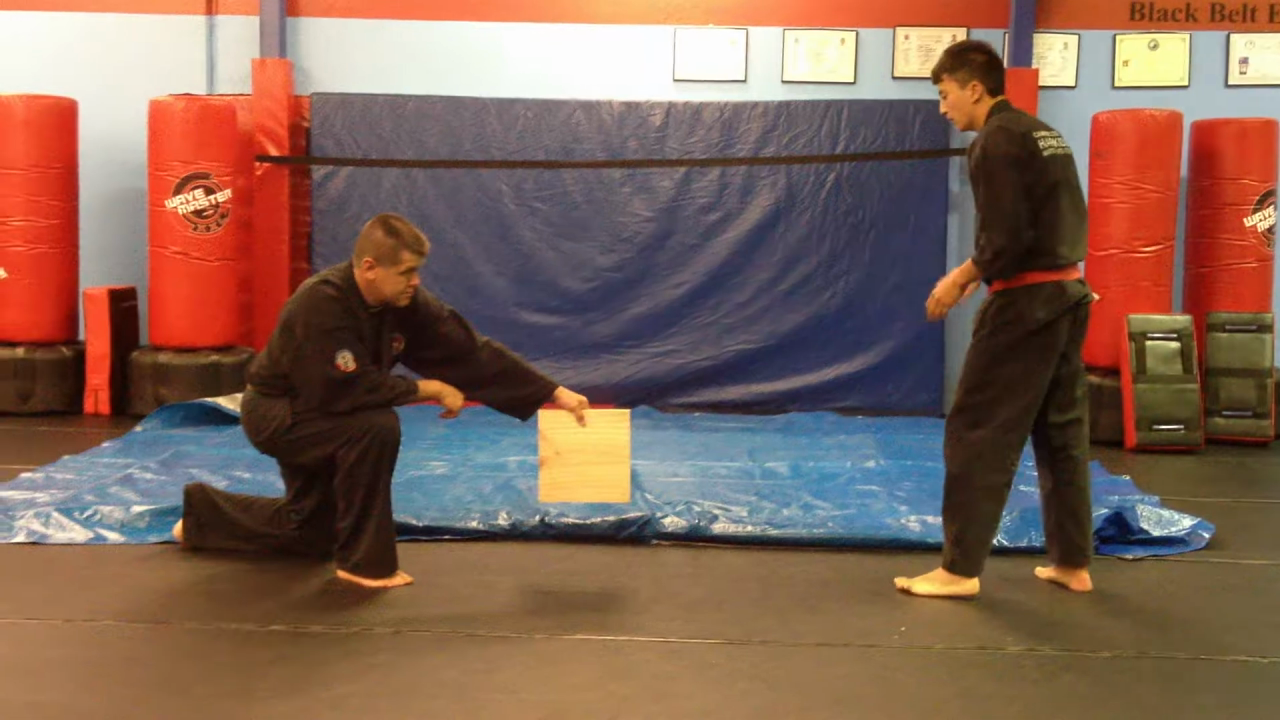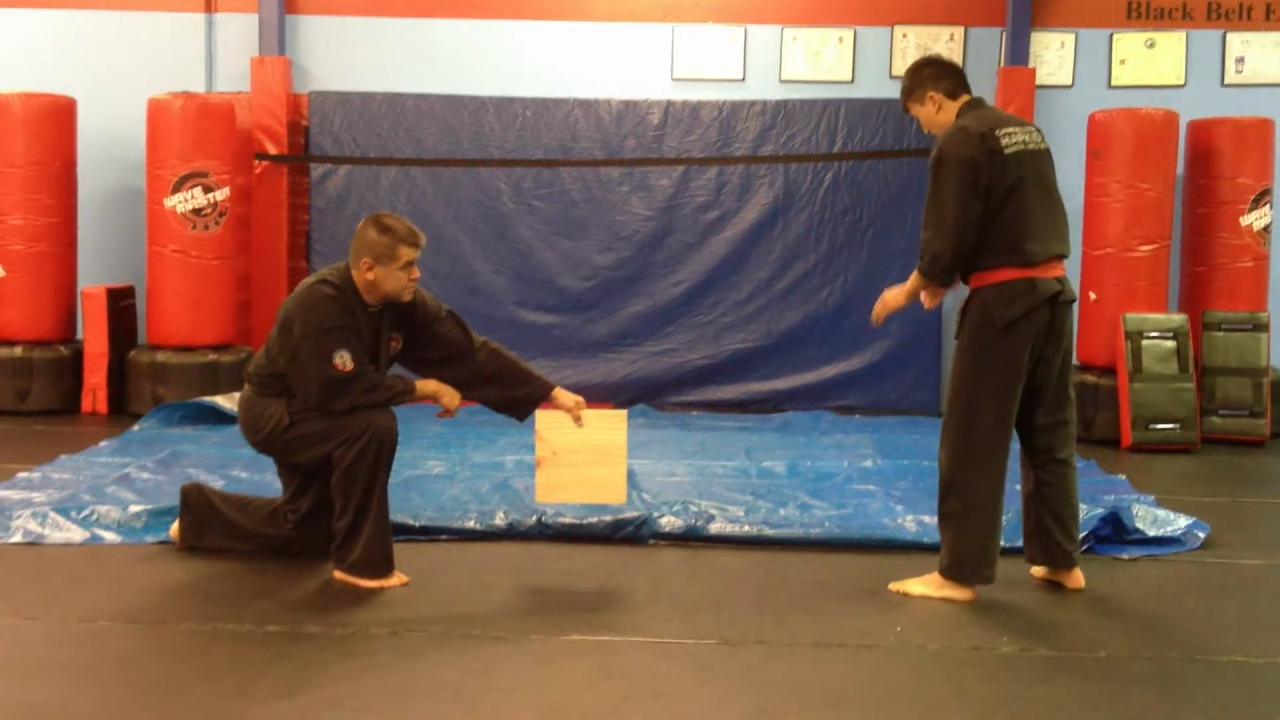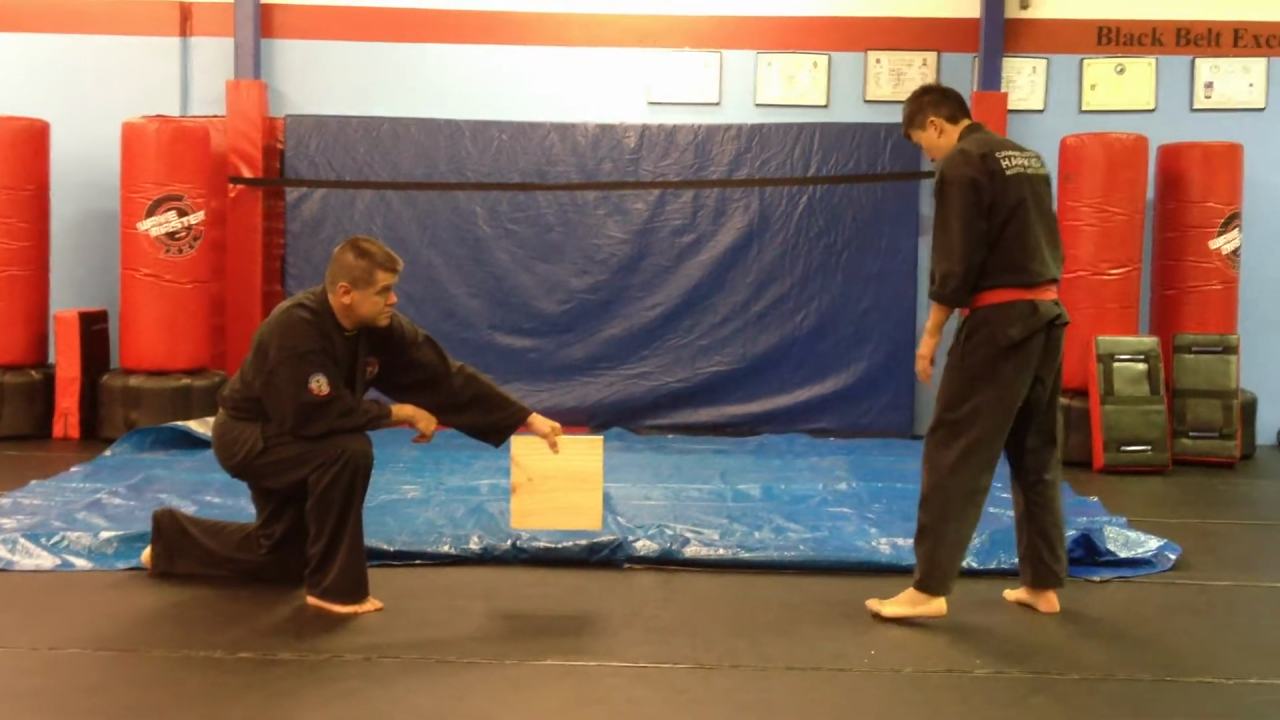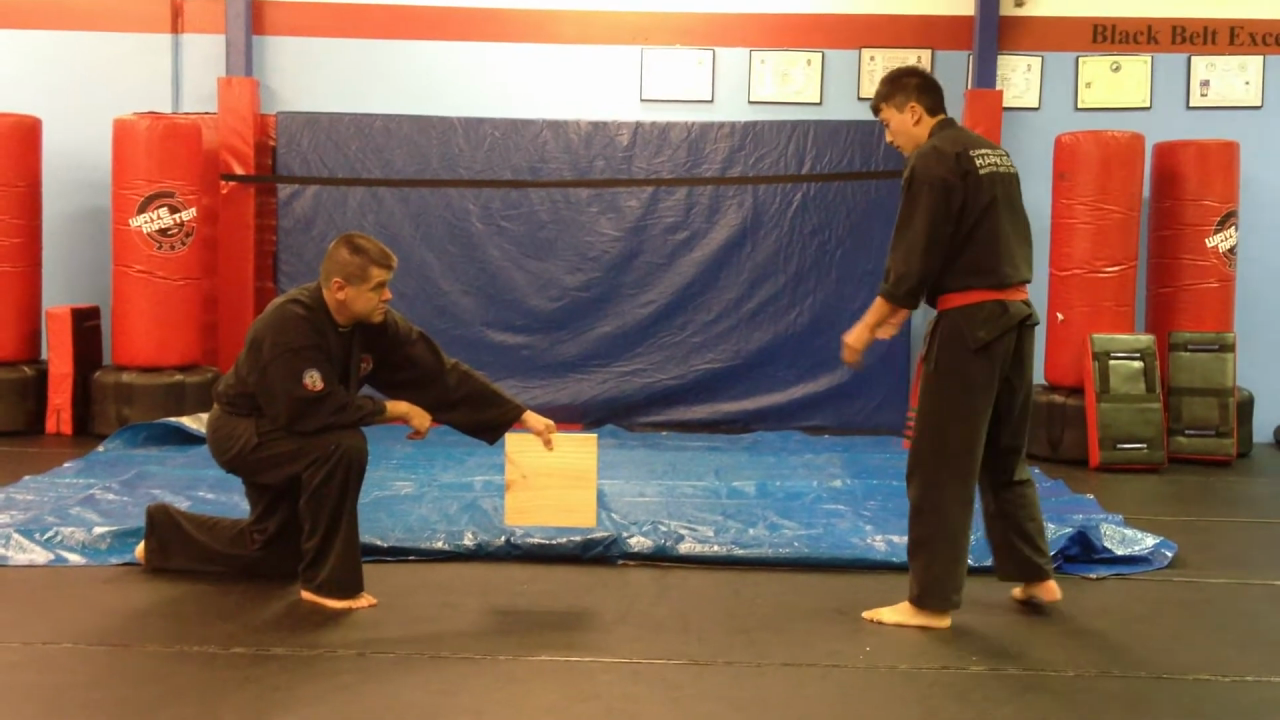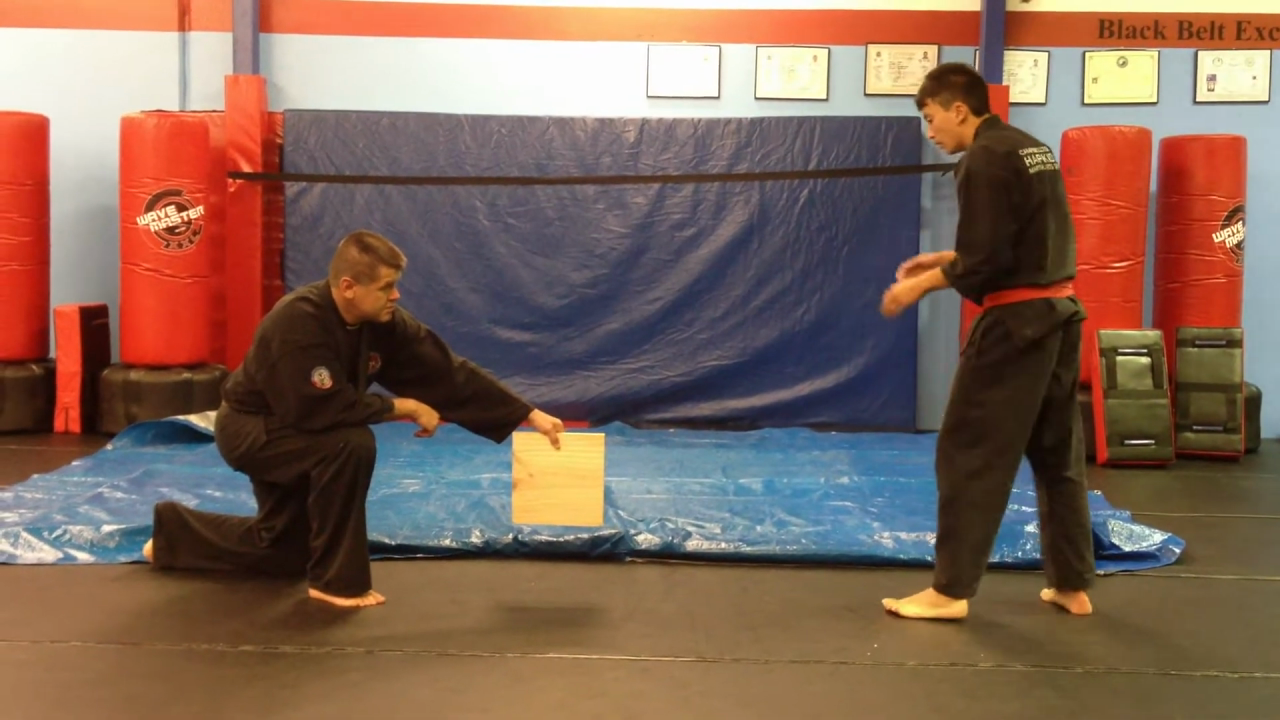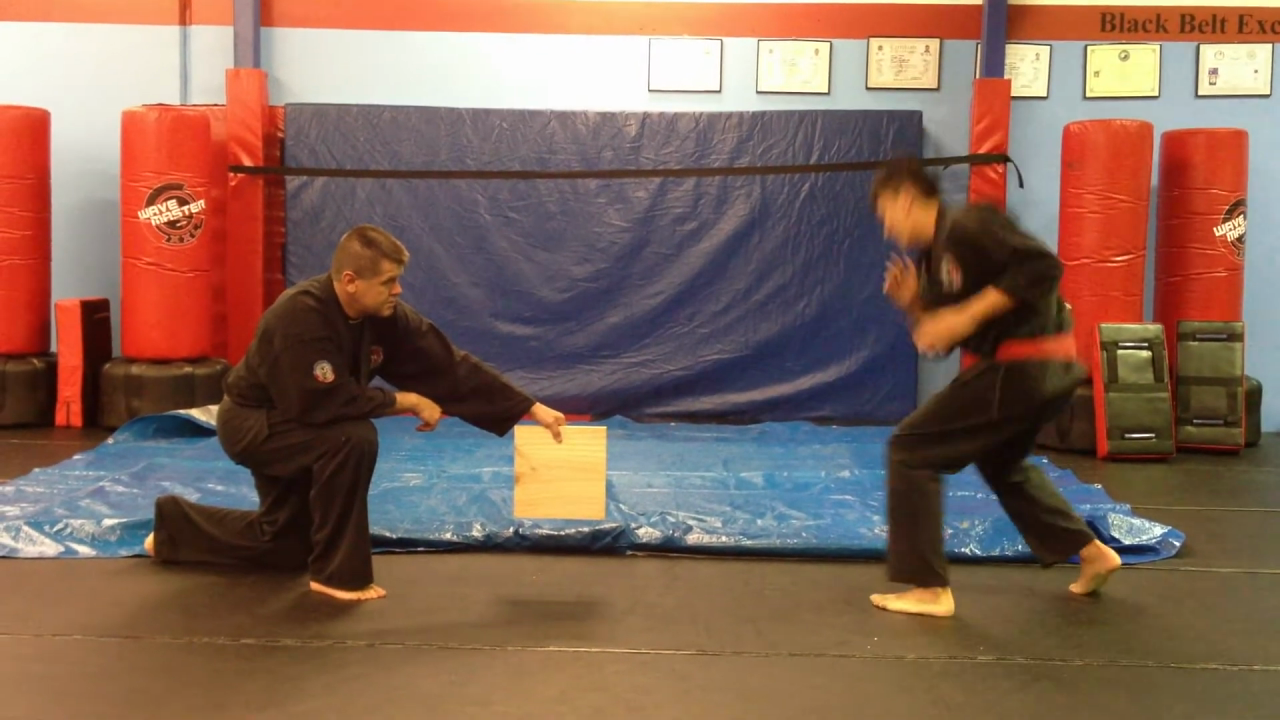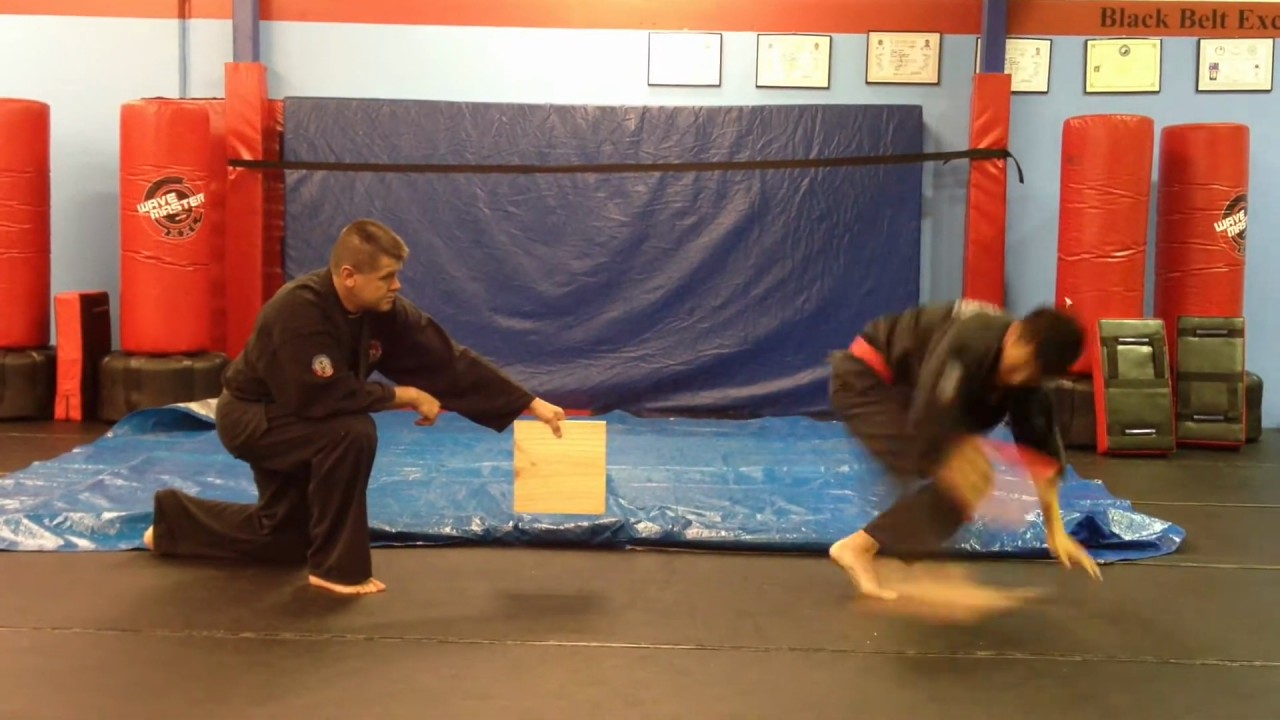
dt=0.5s
person 1, frame 1
left shoulder: (995, 143)
right shoulder: (1043, 133)
left elbow: (1005, 241)
left wrist: (958, 280)
right wrist: (974, 274)
left hip: (1027, 301)
right hip: (1066, 293)
left knee: (978, 430)
right knee: (1062, 434)
left ankle: (960, 567)
right ankle: (1072, 562)
person 1, frame 2
left shoulder: (958, 143)
right shoulder: (1026, 131)
left elbow: (947, 238)
left wrist: (908, 290)
right wrist: (944, 277)
left hip: (1004, 298)
right hip: (1052, 290)
left knee: (972, 438)
right knee: (1050, 432)
left ankle: (960, 573)
right ankle: (1061, 560)
person 1, frame 3
left shoulder: (961, 165)
right shoulder: (1026, 158)
left elbow: (955, 263)
left wrist: (931, 334)
left hip: (1000, 320)
right hip: (1045, 315)
left knee: (955, 451)
right knee: (1036, 456)
left ankle: (930, 586)
right ankle: (1042, 583)
person 1, frame 4
left shoulder: (931, 162)
right shoulder: (993, 154)
left elbow: (914, 259)
left wrist: (868, 324)
right wrist: (907, 306)
left hip: (970, 322)
right hip: (1014, 315)
left knee: (939, 465)
right knee: (1004, 457)
left ankle: (931, 601)
right ankle: (1035, 575)
person 1, frame 5
left shoulder: (983, 160)
right shoulder: (1031, 148)
left elbow: (986, 259)
left wrist: (922, 283)
right wrist: (942, 259)
left hip: (1016, 320)
right hip: (1058, 312)
left knee: (970, 452)
right knee: (1059, 455)
left ankle: (949, 590)
right ankle: (1073, 586)
person 1, frame 6
left shoulder: (969, 226)
right shoulder: (934, 256)
left elbow: (1040, 266)
right elbow: (940, 338)
left wrist: (968, 315)
right wrist: (914, 306)
left hip: (1023, 369)
right hip: (1048, 369)
left knee: (911, 452)
right knee: (1000, 463)
left ankle: (928, 588)
right ankle: (1091, 552)
person 1, frame 7
right shoulder: (968, 338)
left elbow: (1041, 442)
right elbow: (932, 418)
left wrist: (1056, 531)
right hip: (864, 374)
left ankle: (861, 547)
person 2, frame 1
left shoulder: (404, 302)
right shoulder: (321, 304)
left elbow: (470, 351)
right elbow: (349, 389)
left wrist: (553, 392)
right wrist: (429, 389)
left hip: (317, 411)
right hip: (276, 412)
left knee: (312, 532)
right knee: (376, 427)
left ankle: (202, 513)
right ankle: (363, 560)
person 2, frame 2
left shoulder: (403, 301)
right shoulder: (319, 304)
left elbow: (468, 352)
right elbow: (347, 389)
left wrist: (550, 392)
right wrist: (427, 388)
left hip: (315, 410)
right hip: (274, 411)
left knee: (308, 531)
right knee: (373, 426)
left ankle: (199, 511)
right ankle: (359, 560)
person 2, frame 3
left shoulder: (380, 326)
right shoulder: (295, 328)
left elbow: (445, 376)
right elbow: (321, 415)
left wrist: (526, 418)
right wrist: (402, 413)
left hip: (289, 436)
right hip: (248, 436)
left knee: (283, 556)
right knee: (348, 452)
left ankle: (170, 539)
right ankle: (333, 587)
person 2, frame 4
left shoulder: (374, 323)
right shoulder: (289, 324)
left elbow: (439, 373)
right elbow: (314, 410)
left wrist: (521, 415)
right wrist: (396, 410)
left hip: (283, 433)
right hip: (242, 431)
left knee: (277, 553)
right knee: (343, 447)
left ankle: (163, 534)
right ankle: (327, 581)
person 2, frame 5
left shoulder: (382, 321)
right shoulder: (298, 322)
left elbow: (447, 372)
right elbow: (324, 408)
left wrist: (528, 414)
right wrist: (404, 407)
left hip: (290, 430)
right hip: (250, 428)
left knee: (285, 550)
right knee: (351, 444)
left ankle: (172, 532)
right ankle: (335, 579)
person 2, frame 6
left shoulder: (384, 316)
right shoulder: (301, 316)
left elbow: (450, 366)
right elbow: (326, 402)
left wrist: (530, 407)
right wrist: (406, 401)
left hip: (292, 423)
right hip: (253, 423)
left knee: (288, 544)
right knee: (354, 439)
left ankle: (174, 527)
right ankle: (337, 573)
person 2, frame 7
left shoulder: (385, 310)
right shoulder: (299, 309)
left elbow: (450, 362)
right elbow: (323, 396)
left wrist: (530, 403)
right wrist: (403, 396)
left hip: (289, 418)
right hip: (251, 416)
left knee: (286, 536)
right knee: (352, 433)
left ankle: (174, 519)
right ankle: (336, 567)
